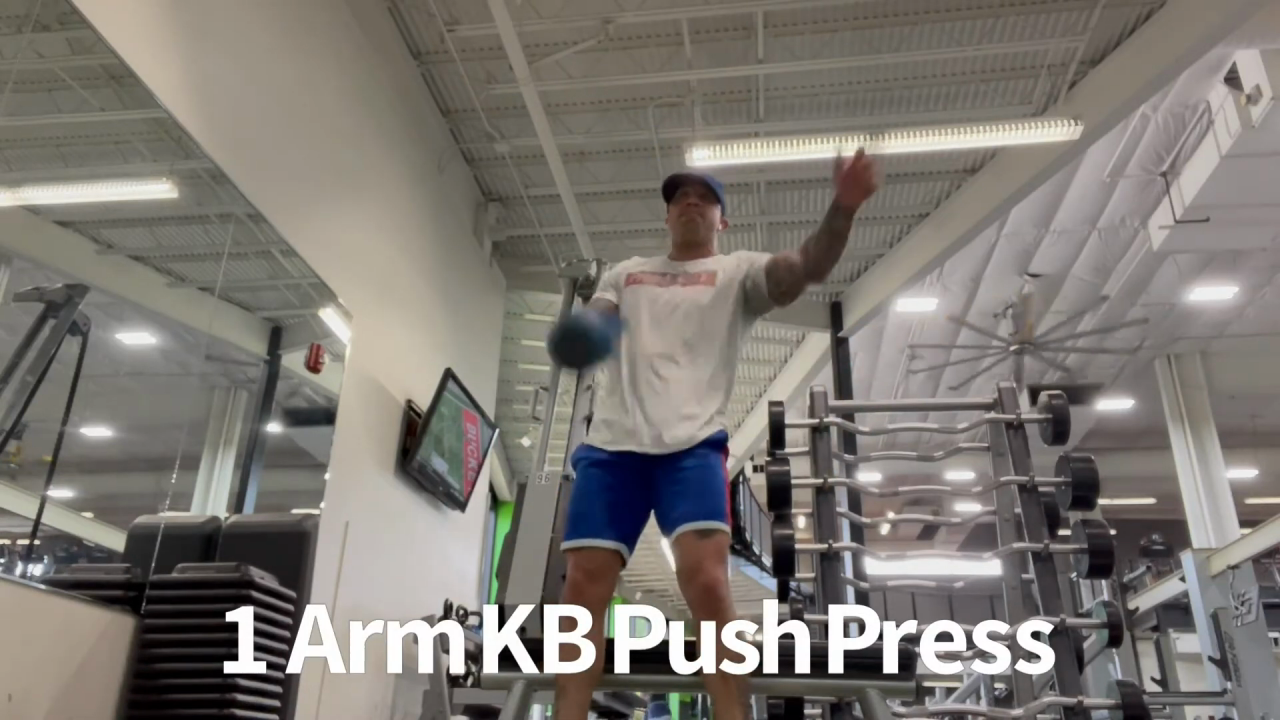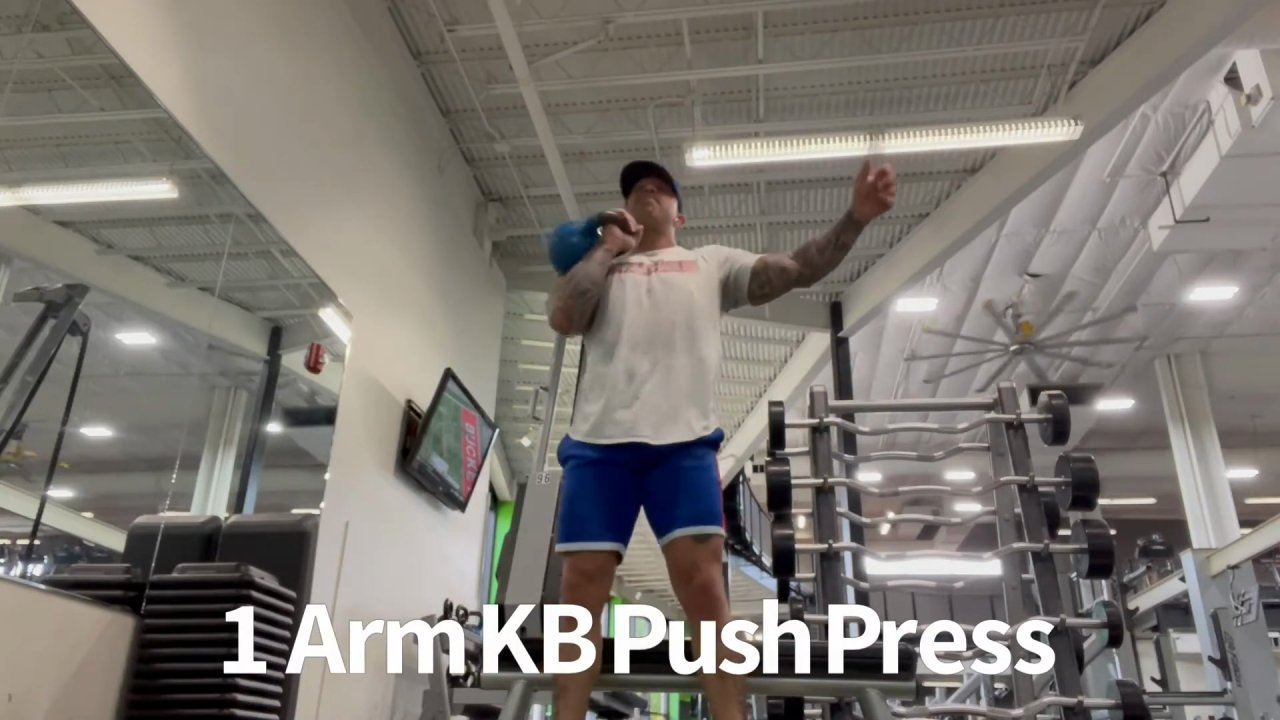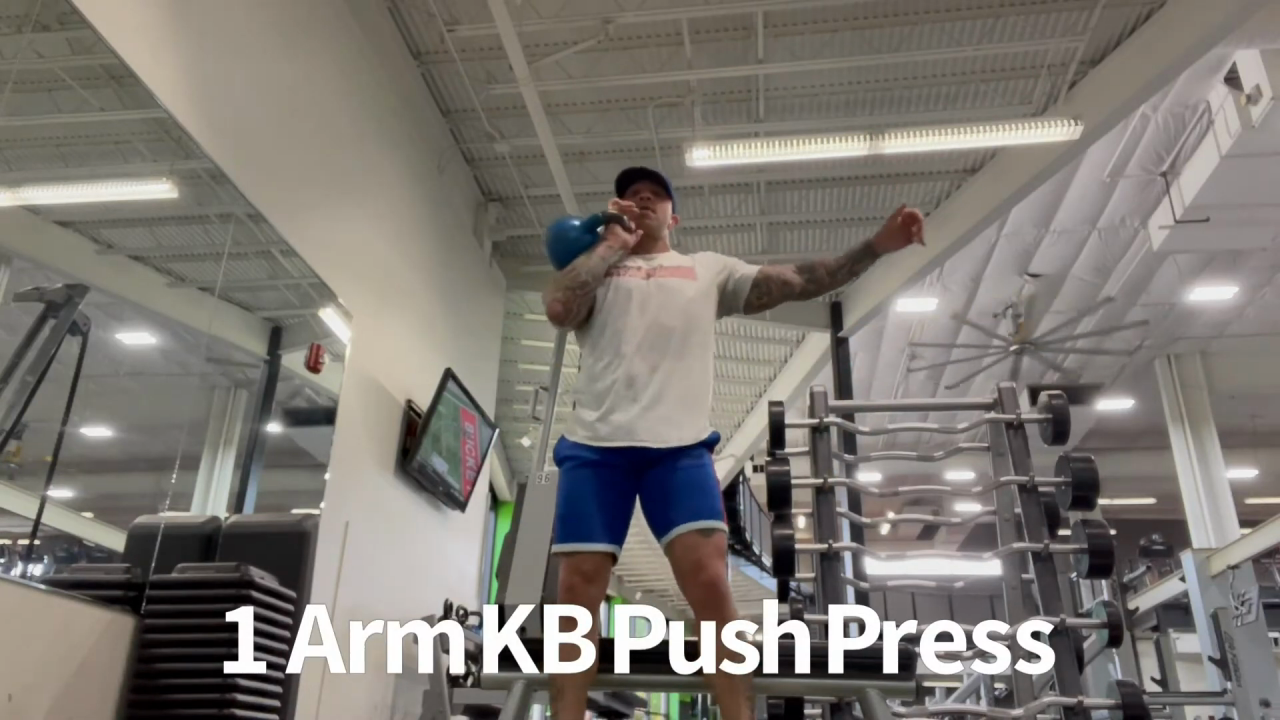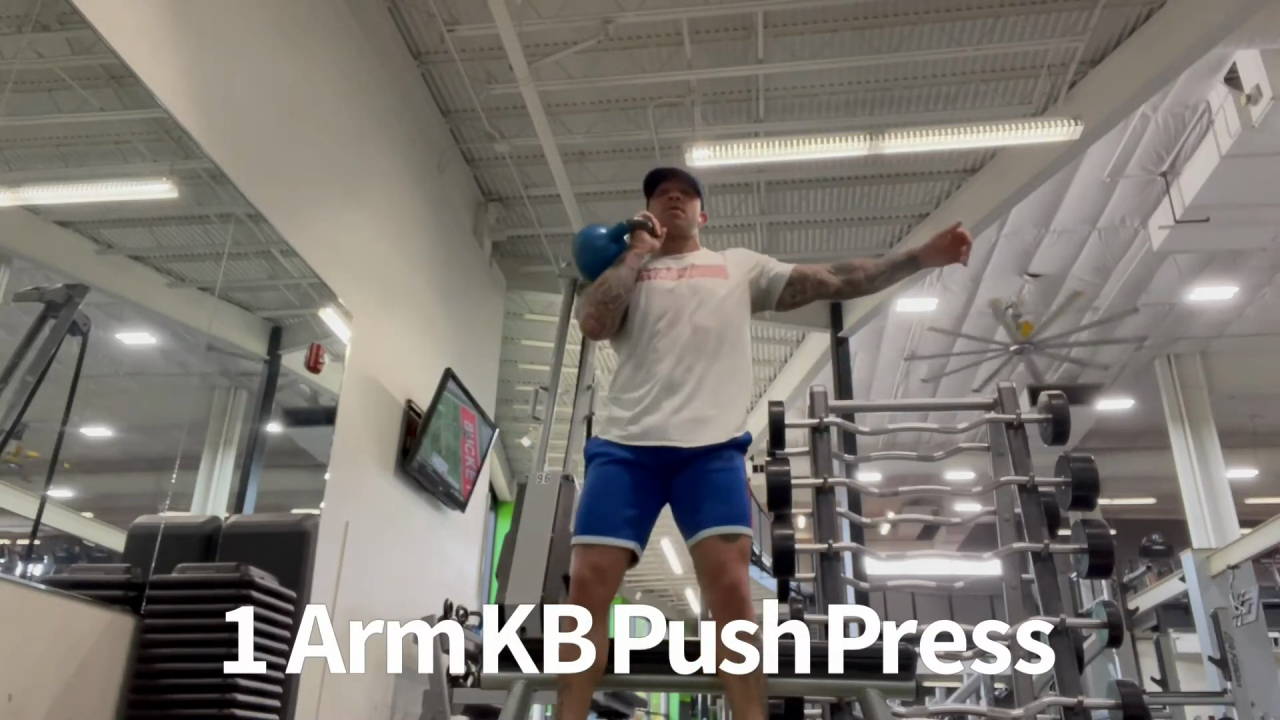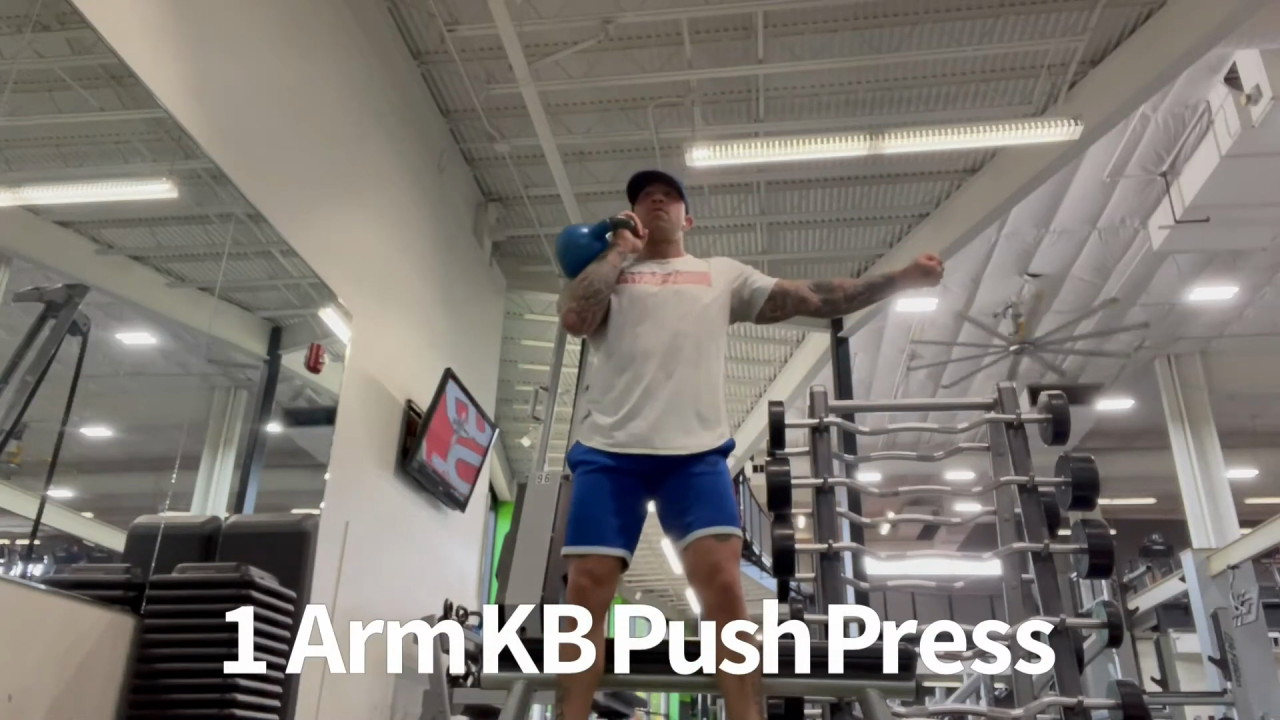
dt=0.4s
person 1, frame 1
left shoulder: (741, 274)
right shoulder: (625, 274)
left elbow: (807, 266)
right elbow: (573, 344)
left wrist: (844, 206)
right wrist: (584, 329)
left hip: (691, 446)
right hip: (611, 446)
left knee: (706, 583)
right knee: (584, 589)
person 1, frame 2
left shoulder: (711, 263)
right shoulder: (595, 266)
left elbow: (797, 269)
right elbow: (562, 319)
left wrist: (857, 215)
right wrist: (608, 250)
left hip: (683, 441)
right hip: (599, 442)
left knee: (704, 588)
right knee: (580, 591)
person 1, frame 3
left shoulder: (708, 269)
right shoulder: (594, 269)
left elbow: (797, 281)
right elbow: (558, 309)
left wrist: (877, 245)
right wrist: (609, 245)
left hip: (678, 444)
right hip: (594, 445)
left knee: (710, 586)
right knee: (577, 591)
person 1, frame 4
left shoulder: (739, 266)
right shoulder: (623, 270)
left elbow: (832, 281)
right elbow: (592, 323)
left wrist: (922, 256)
right wrist: (637, 252)
left hip: (710, 445)
right hip: (625, 444)
left knee: (730, 588)
right knee: (589, 586)
person 1, frame 5
left shoulder: (721, 274)
right shoulder: (608, 274)
left elbow: (813, 297)
right elbow: (573, 317)
left wrist: (902, 277)
right wrist: (620, 250)
left hip: (695, 451)
right hip: (609, 451)
left knee: (724, 588)
right knee: (586, 592)
